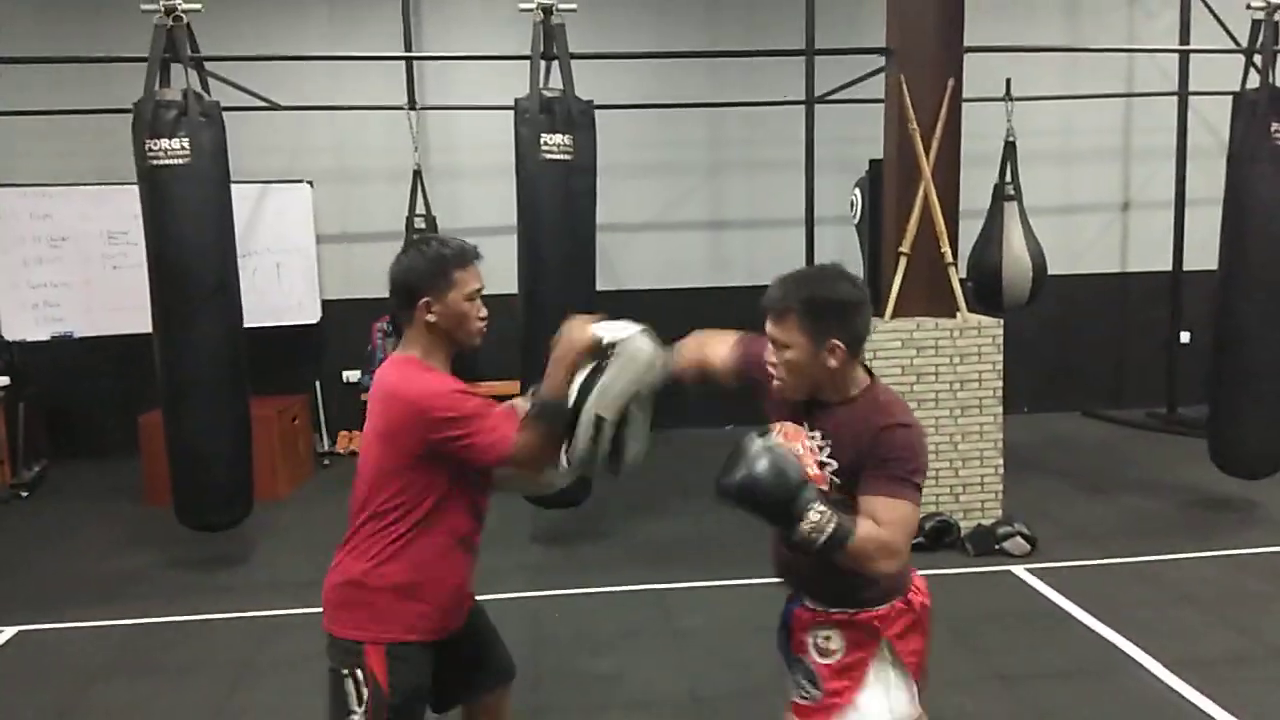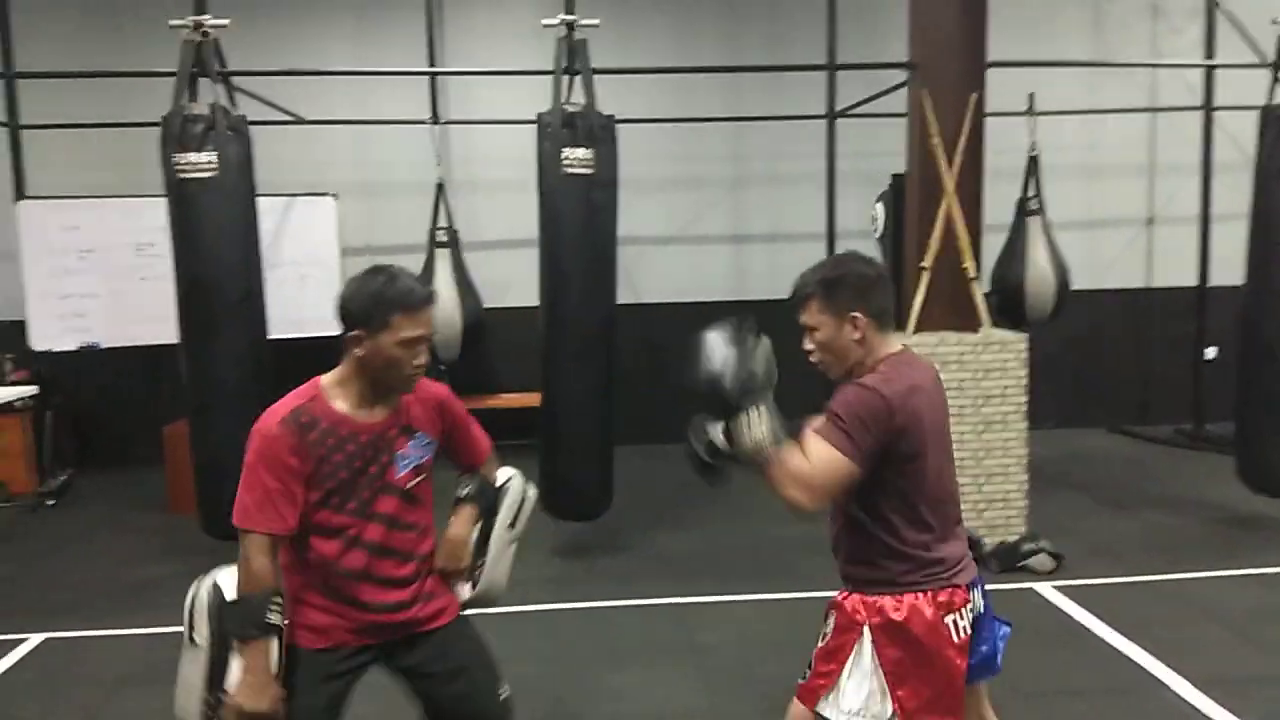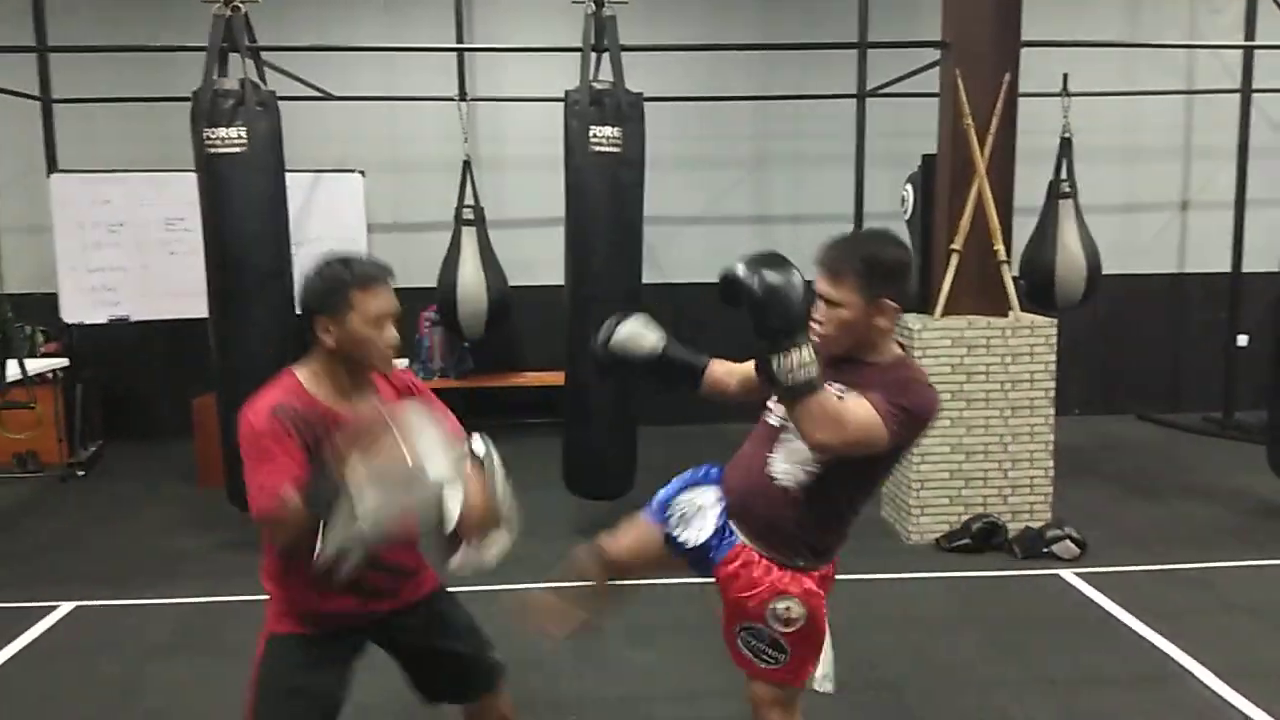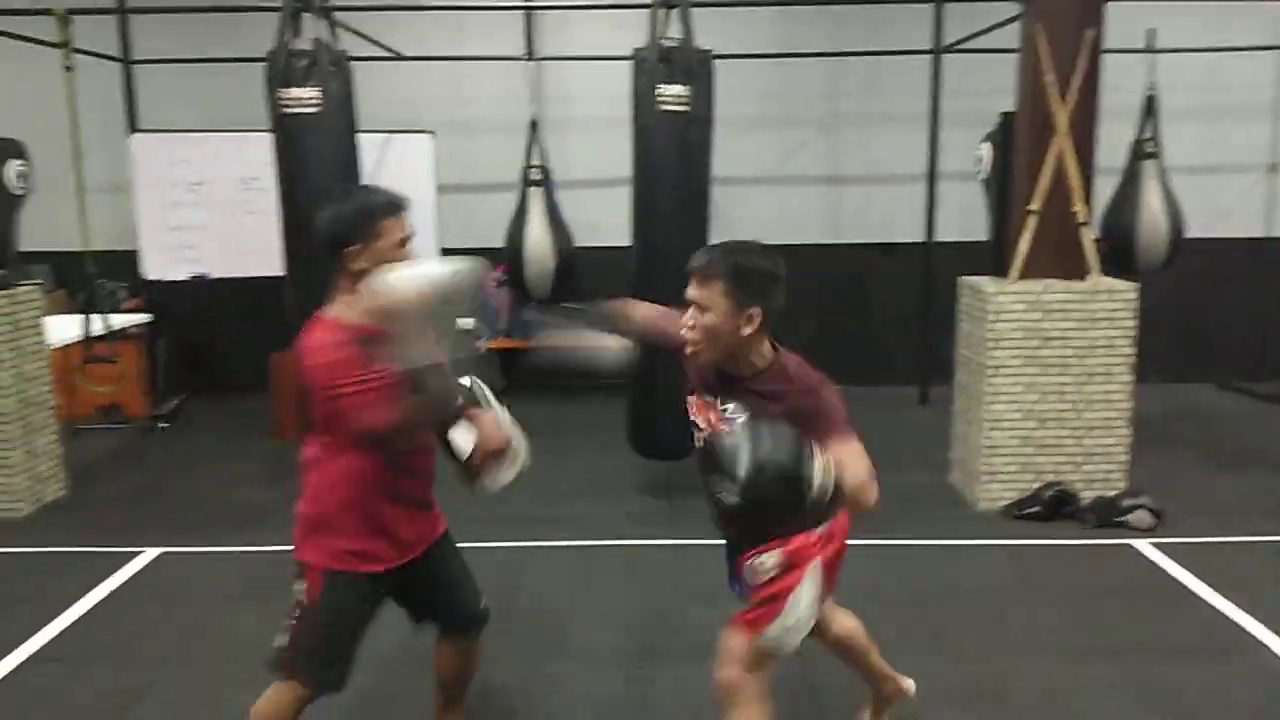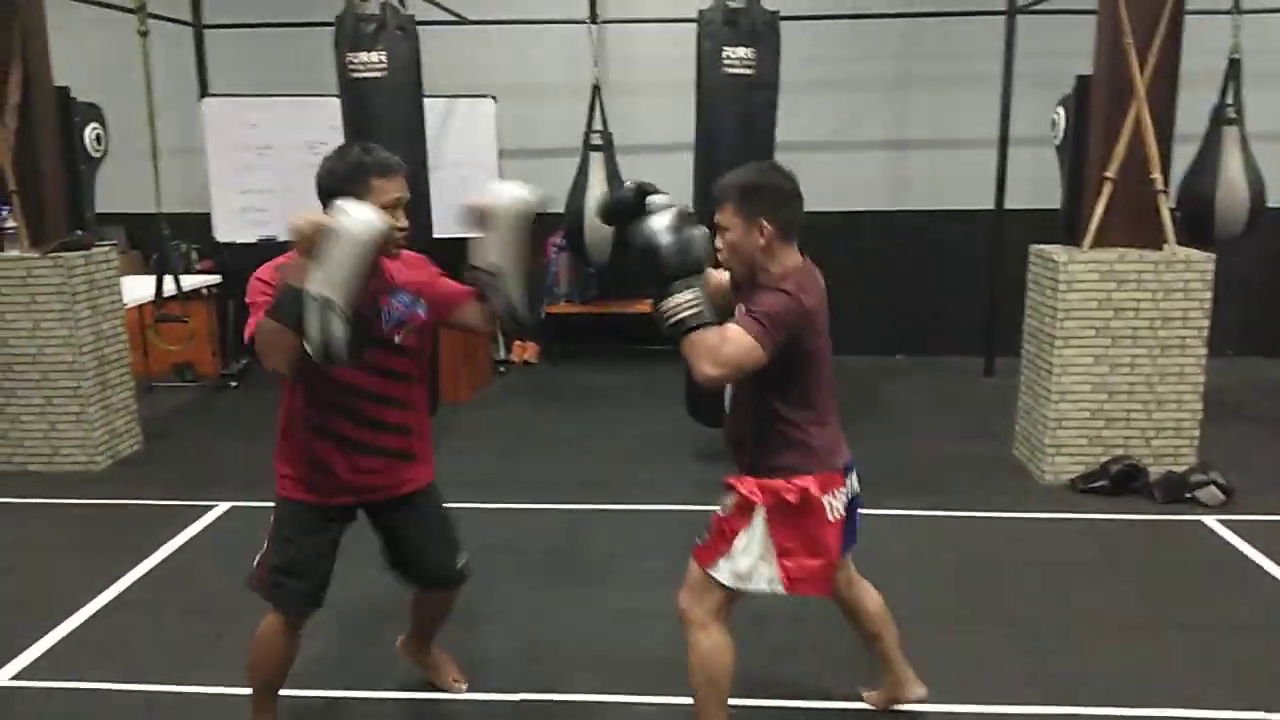
dt=0.5s
person 1, frame 1
left shoulder: (427, 379)
right shoulder: (419, 394)
right elbow: (529, 455)
right wrist: (562, 368)
left hip: (446, 597)
right hip: (377, 611)
person 1, frame 2
left shoulder: (434, 402)
right shoulder: (285, 429)
left elbow: (483, 466)
right elbow: (260, 549)
left wrist: (464, 521)
right wrist: (257, 667)
left hip: (425, 612)
right hip: (325, 627)
person 1, frame 3
left shoulder: (401, 387)
right shoulder: (272, 417)
right elbow: (279, 522)
left wrist: (470, 489)
left hip: (404, 586)
right hip: (312, 610)
person 1, frame 4
left shoulder: (388, 322)
right shoulder: (328, 349)
right elbow: (405, 431)
left wrist: (479, 418)
left hip: (413, 522)
right hip: (344, 540)
left knee: (465, 622)
person 1, frame 5
left shoulder: (414, 270)
right shoulder: (277, 279)
left elbow: (483, 319)
right elbow: (279, 359)
right wrist: (305, 268)
left hip: (403, 465)
right hip: (313, 474)
left knee: (443, 576)
right knee: (289, 609)
left ankle: (419, 645)
person 2, frame 1
left shoulder: (891, 429)
right shoulder: (784, 373)
left elbow: (886, 555)
right elbow: (708, 348)
left wrist: (800, 506)
left hip: (866, 617)
person 2, frame 2
left shoulder: (870, 396)
right shoulder: (910, 372)
left elbow: (806, 488)
right elbow: (825, 445)
left wrist: (747, 409)
left hip: (896, 603)
person 2, frame 3
left shoulder: (909, 396)
right shoulder: (818, 345)
left elbow: (828, 434)
right elbow: (739, 381)
left wrist: (784, 339)
right wrist: (666, 356)
left hip: (783, 568)
right hip: (720, 504)
right knee: (616, 552)
right ankle: (583, 602)
person 2, frame 4
left shoulder: (805, 389)
right shoulder: (708, 351)
left elbow: (862, 492)
right elbow: (647, 318)
left wrist: (799, 475)
left hip: (790, 543)
right hip: (750, 530)
left knee: (734, 677)
right knee: (815, 612)
person 2, frame 5
left shoulder: (783, 303)
right shoulder: (782, 275)
left elbow: (711, 366)
right elbow: (718, 285)
left wrist: (677, 281)
left hip: (783, 488)
right hip: (824, 470)
left knee: (699, 607)
right knee: (839, 578)
